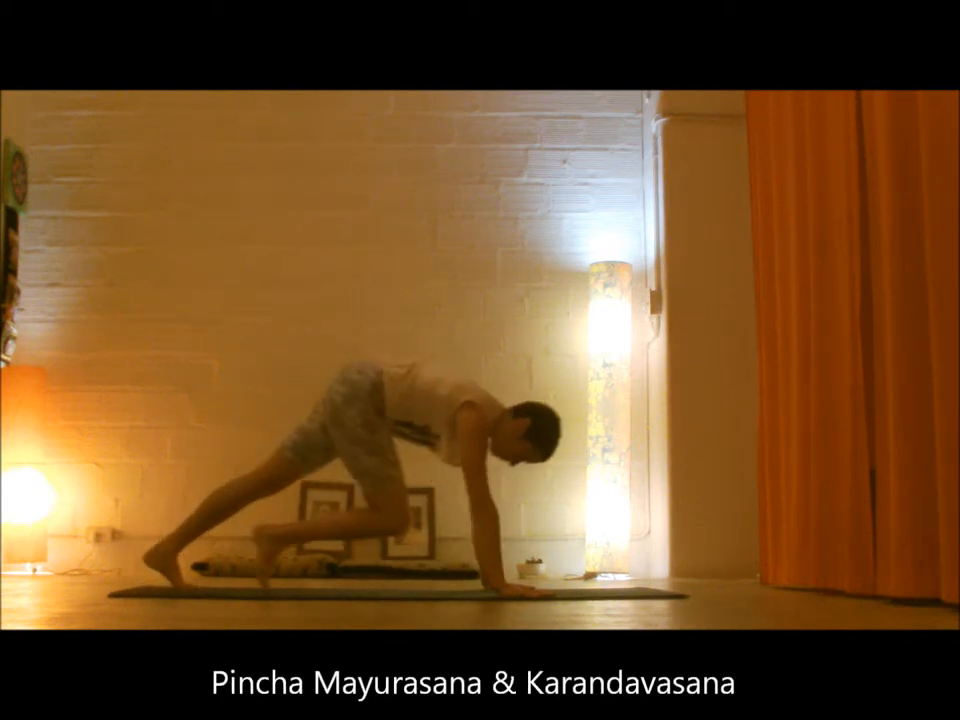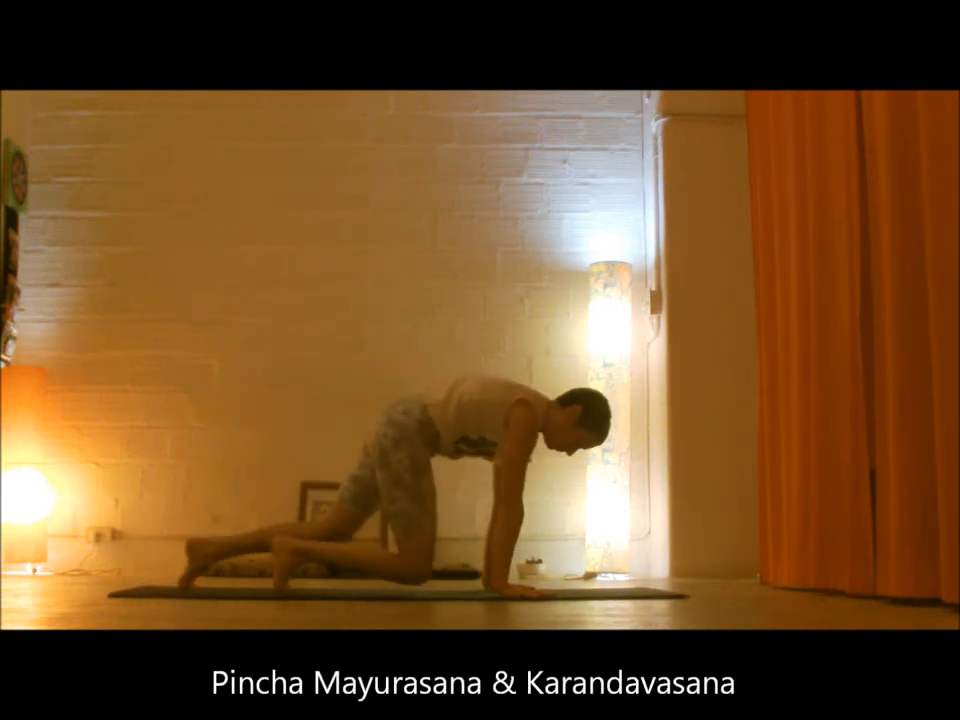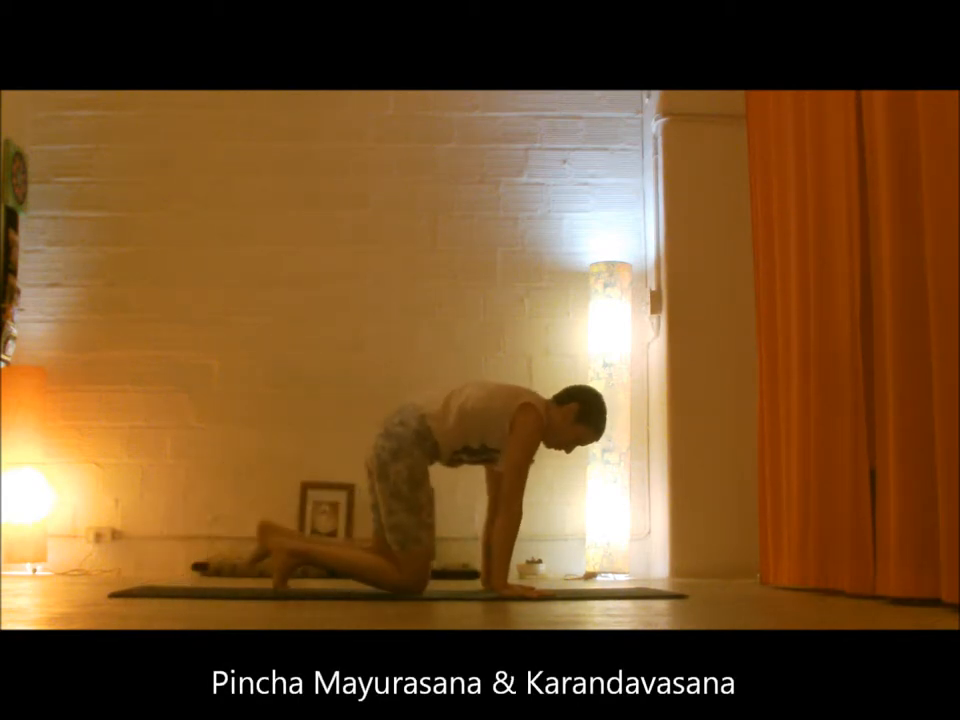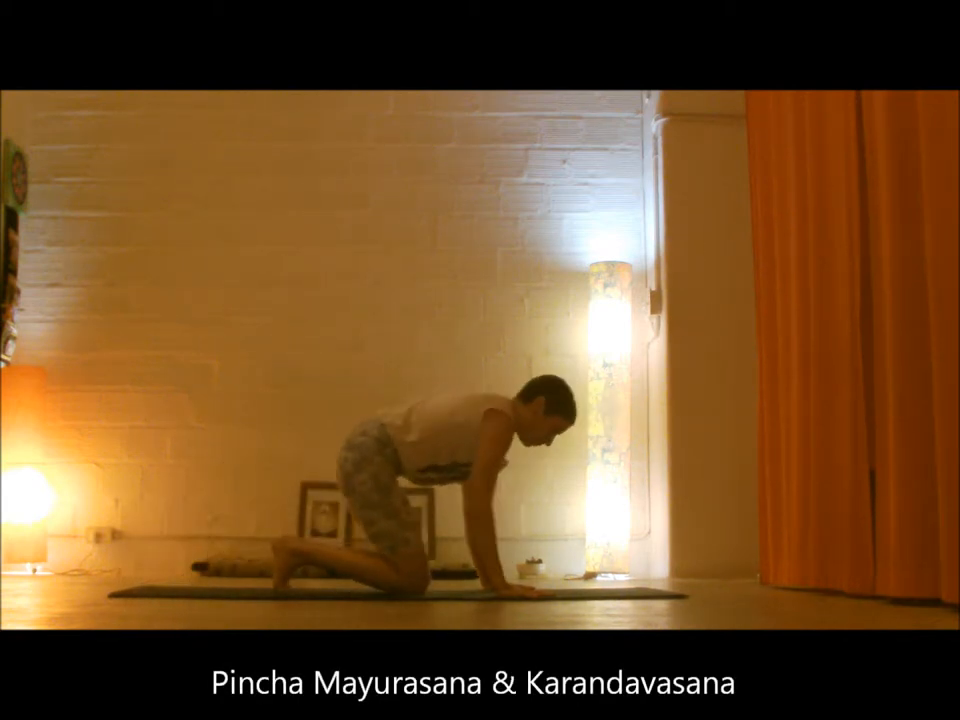
dt=0.5s
person 1, frame 1
left shoulder: (485, 421)
right shoulder: (476, 418)
left elbow: (482, 508)
right elbow: (482, 507)
left wrist: (492, 576)
right wrist: (498, 582)
left hip: (353, 394)
right hip: (358, 396)
left knee: (264, 481)
right knee: (393, 520)
left ankle: (166, 550)
right ankle: (277, 536)
person 1, frame 2
left shoulder: (514, 420)
right shoulder: (529, 415)
left elbow: (502, 505)
right elbow: (511, 505)
left wrist: (490, 576)
right wrist: (501, 581)
left hip: (401, 427)
right hip: (408, 434)
left knee: (329, 531)
right knee: (415, 567)
left ankle: (211, 550)
right ankle: (296, 550)
person 1, frame 3
left shoulder: (511, 420)
right shoulder: (533, 417)
left elbow: (496, 506)
right elbow: (511, 506)
left wrist: (489, 577)
right wrist: (500, 582)
left hip: (398, 436)
right hip: (406, 445)
left knee: (390, 561)
right knee: (411, 580)
left ankle: (280, 539)
right ankle: (293, 550)
person 1, frame 4
left shoulder: (489, 417)
right shoulder: (501, 420)
left elbow: (475, 506)
right elbow: (477, 506)
left wrist: (489, 578)
right wrist: (498, 582)
left hip: (367, 452)
right hip: (370, 456)
left knee: (408, 569)
right knee: (413, 581)
left ankle: (299, 550)
right ankle: (298, 552)
